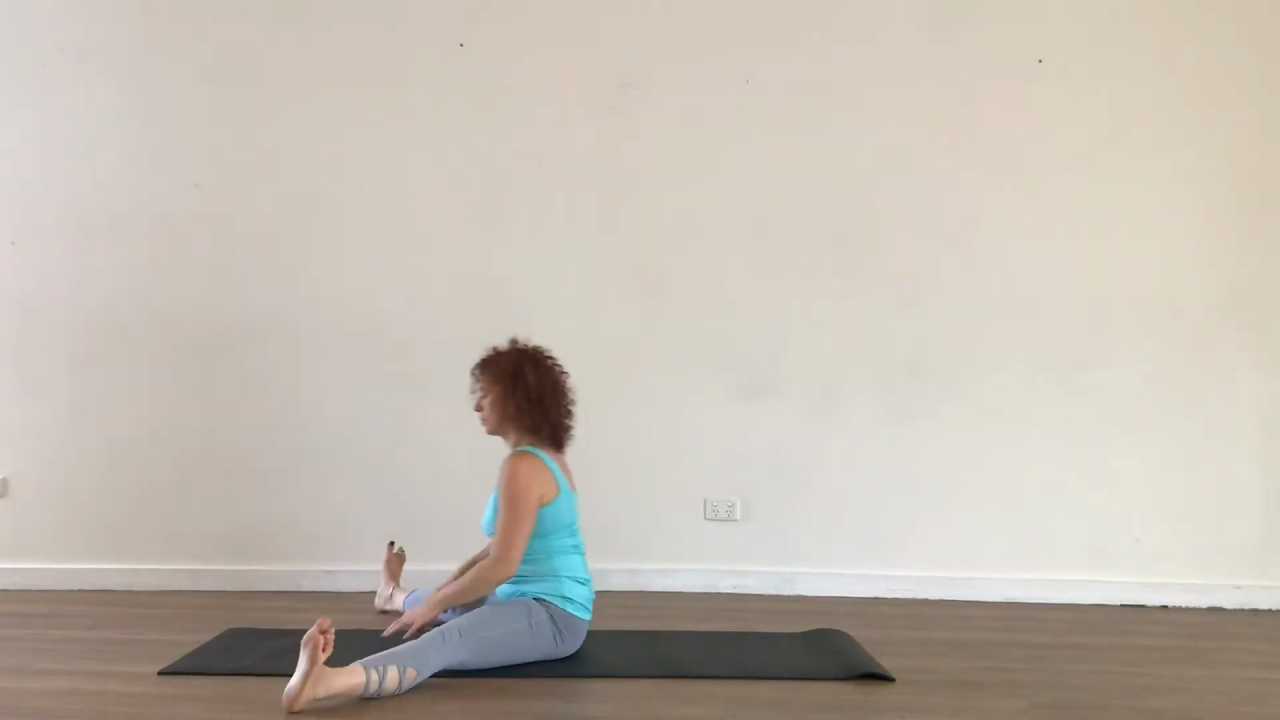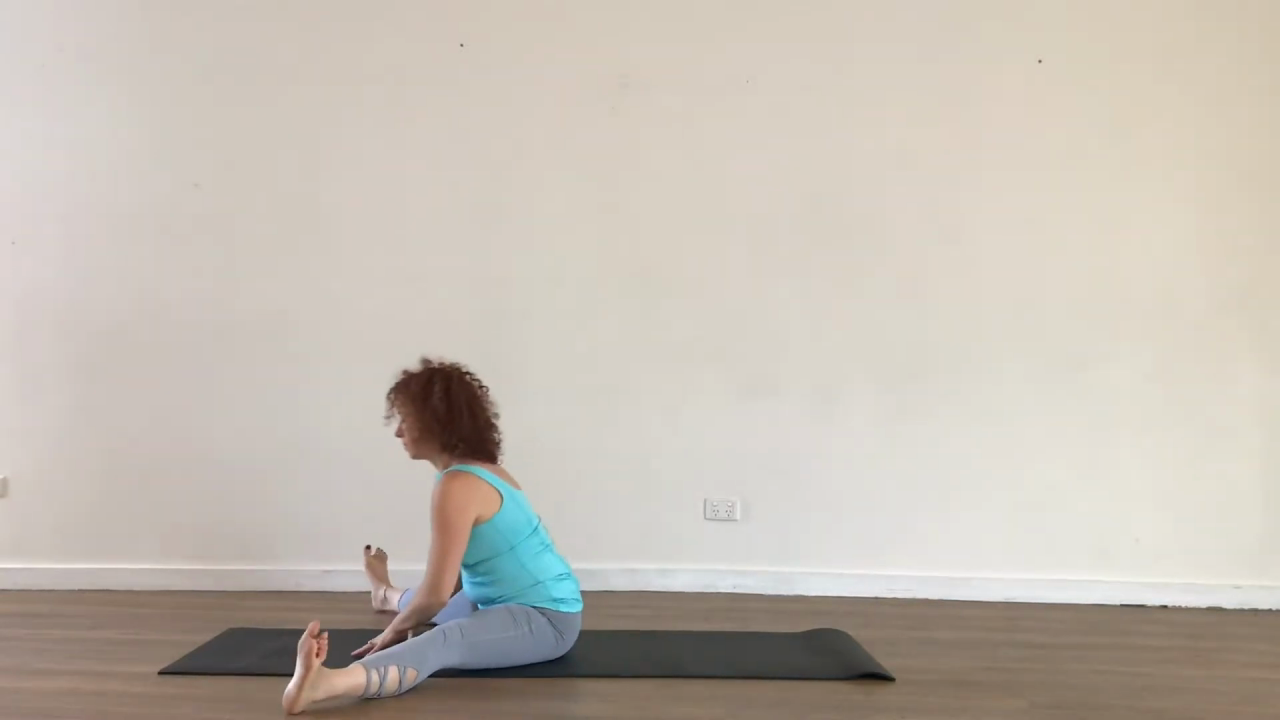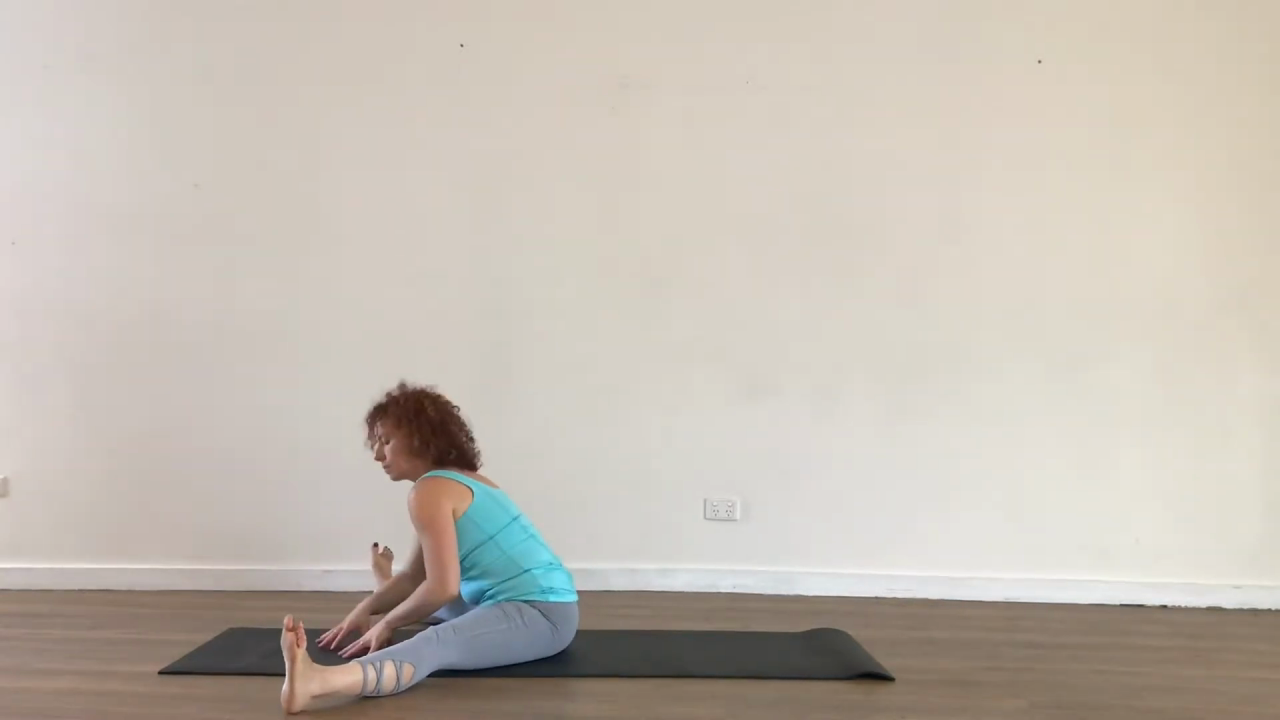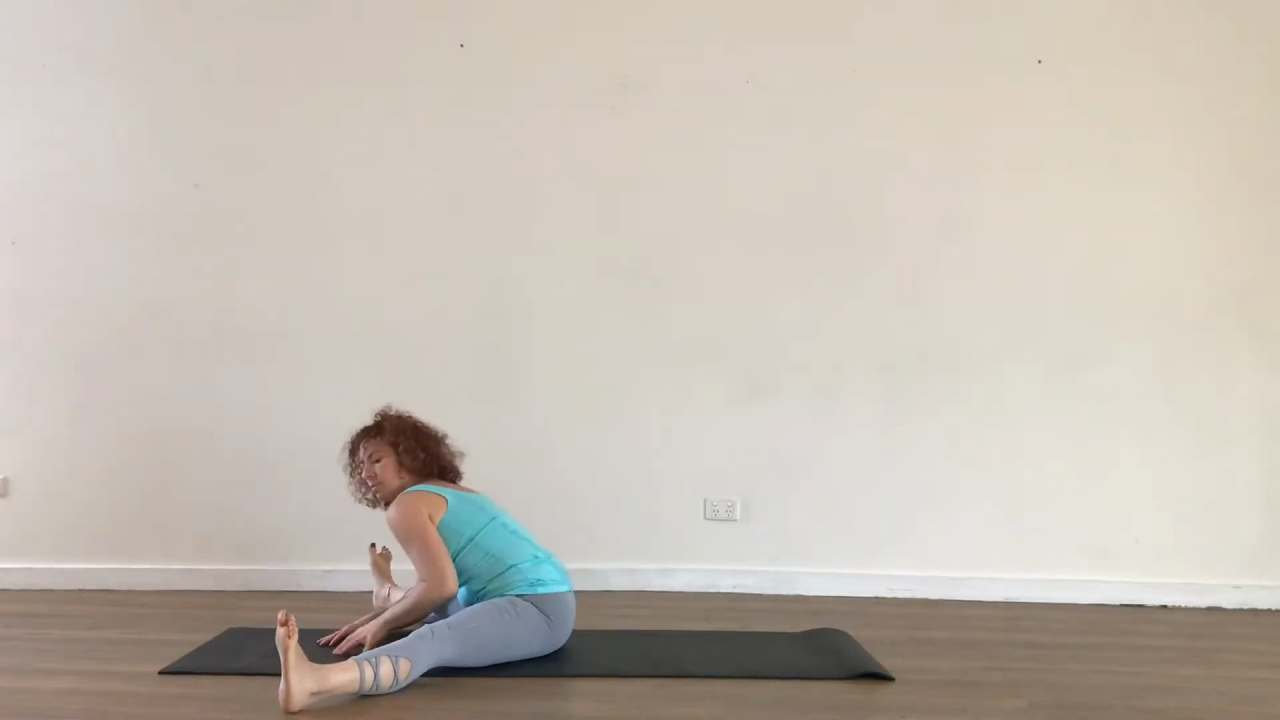
dt=0.5s
person 1, frame 1
left shoulder: (522, 467)
right shoulder: (543, 456)
left elbow: (503, 566)
right elbow: (507, 546)
left wrist: (437, 604)
right wrist: (439, 597)
left hip: (555, 620)
right hip: (537, 603)
left knee: (444, 643)
right knee: (453, 601)
left ankle: (326, 684)
right ankle: (396, 597)
person 1, frame 2
left shoulder: (456, 487)
right shoulder: (480, 470)
left elbow: (436, 591)
right elbow: (449, 583)
left wrist: (397, 628)
right wrist: (405, 616)
left hip: (546, 620)
right hip: (523, 603)
left knee: (441, 644)
right knee: (447, 607)
left ankle: (323, 684)
right ankle: (389, 595)
person 1, frame 3
left shoulder: (428, 492)
right shoulder: (459, 479)
left elbow: (444, 587)
right elbow: (417, 576)
left wrist: (386, 624)
right wrist: (363, 611)
left hip: (541, 616)
right hip: (540, 604)
left knee: (435, 644)
left ankle: (317, 683)
right ankle: (386, 592)
person 1, frame 4
left shoulder: (406, 507)
right shoulder: (448, 494)
left elbow: (441, 587)
right elbow: (437, 587)
left wrist: (380, 624)
right wrist: (372, 621)
left hip: (537, 610)
right hip: (543, 600)
left knee: (432, 643)
left ankle: (315, 683)
right ankle: (392, 594)
